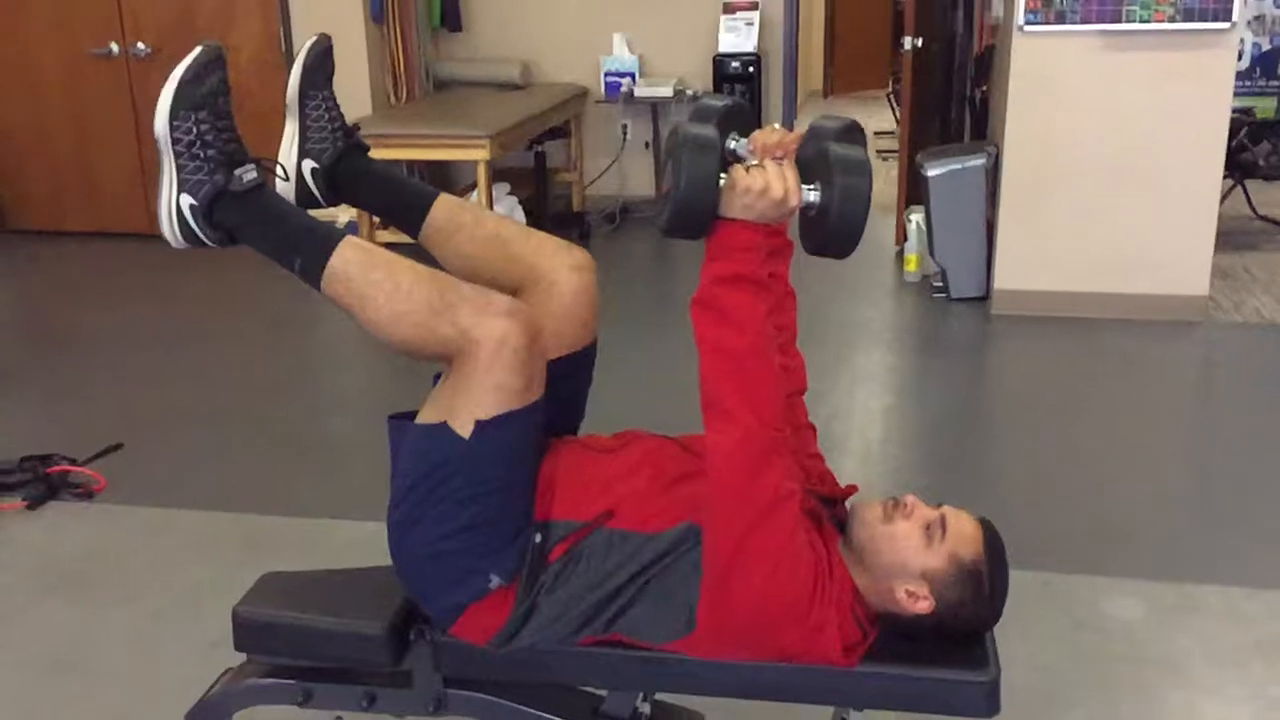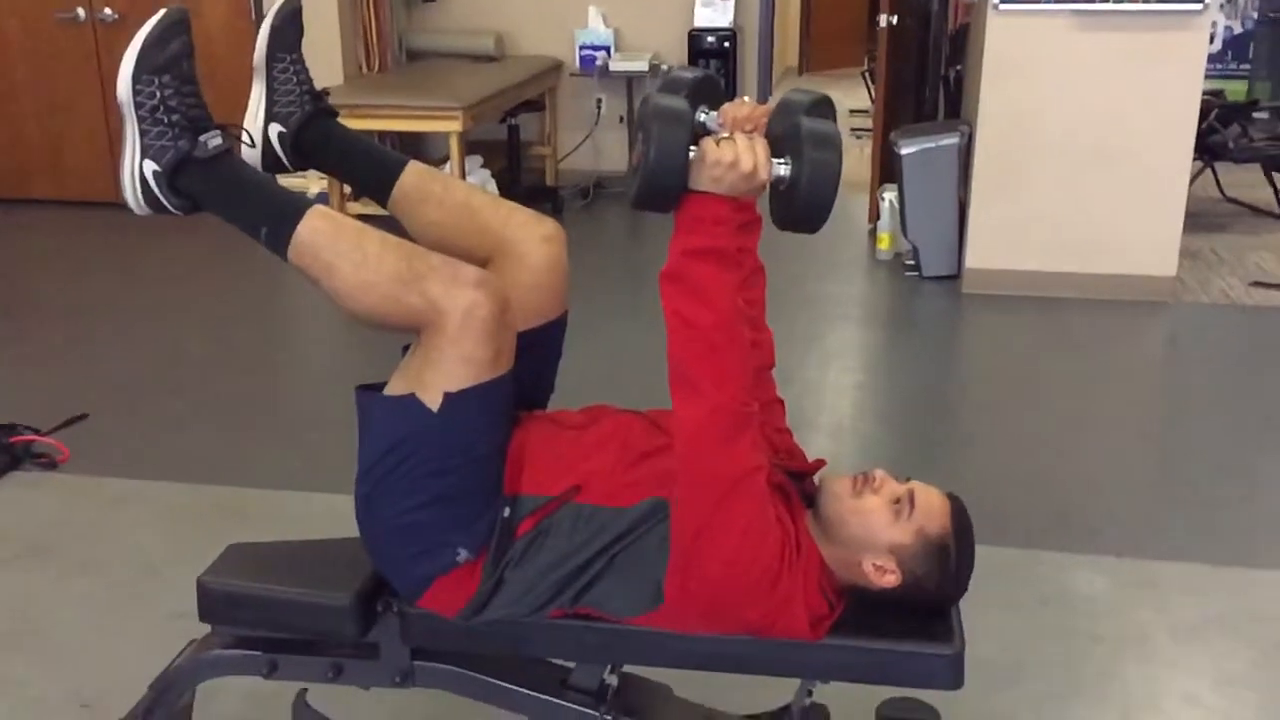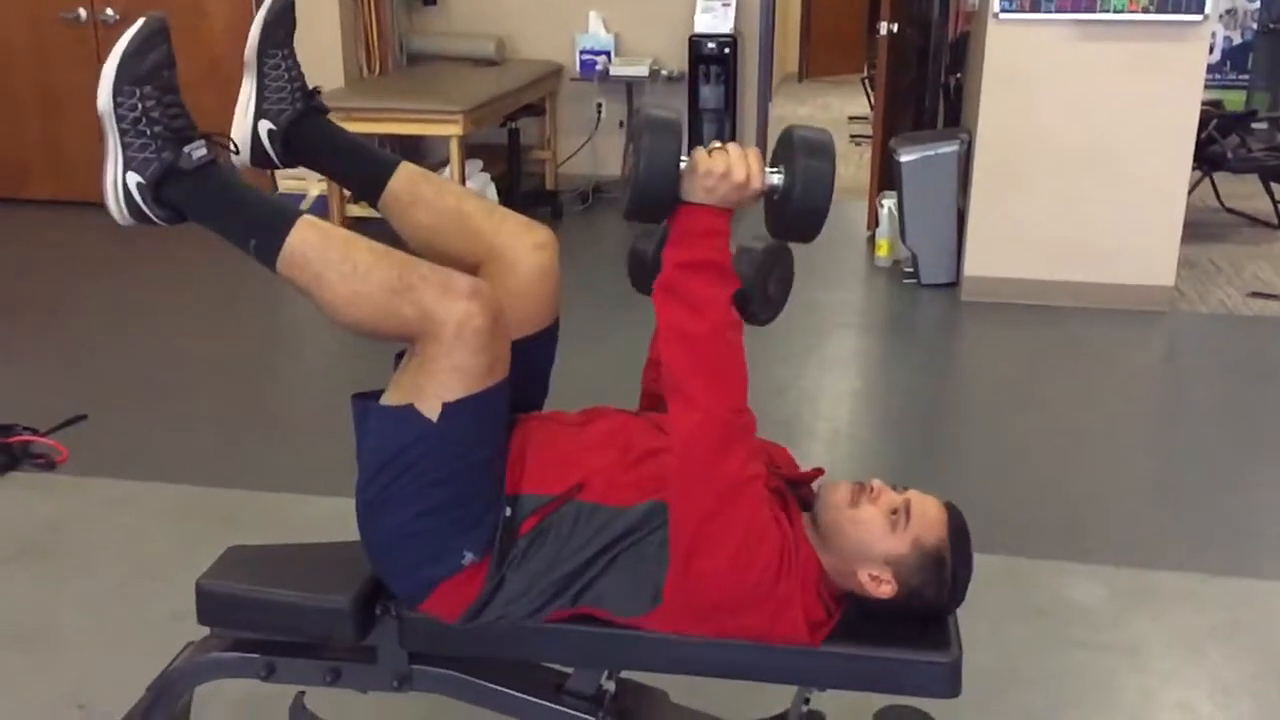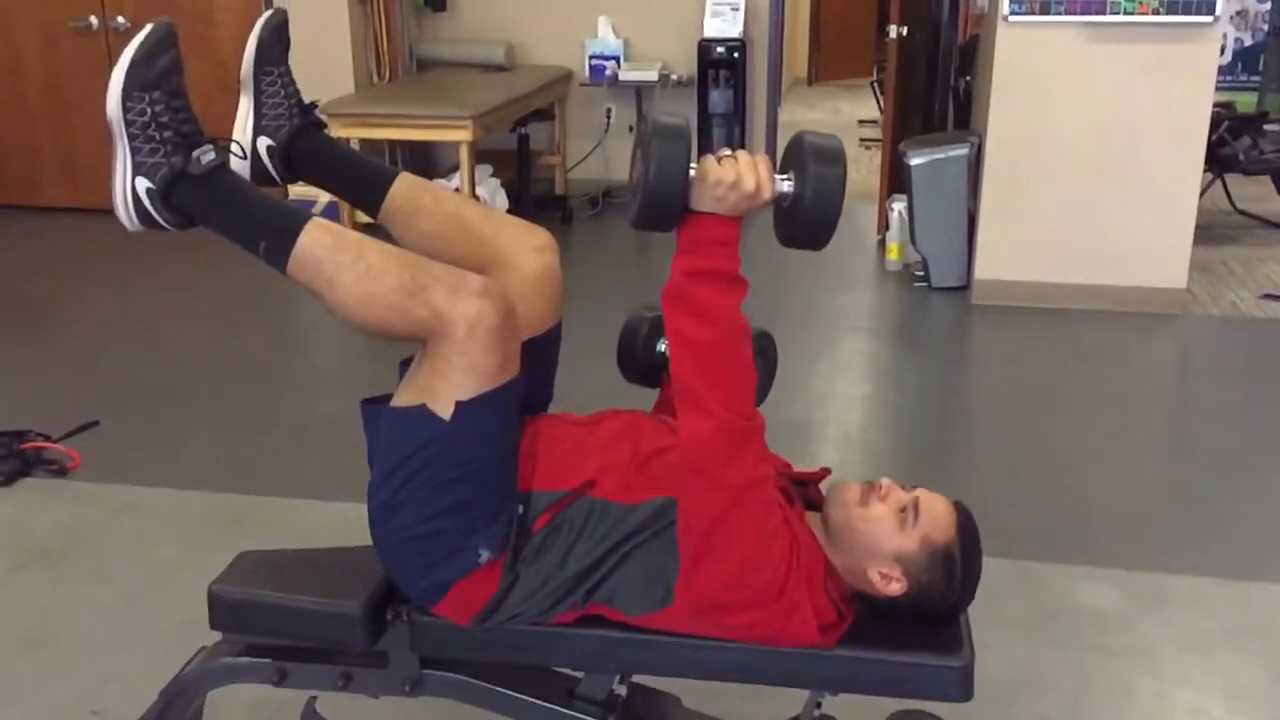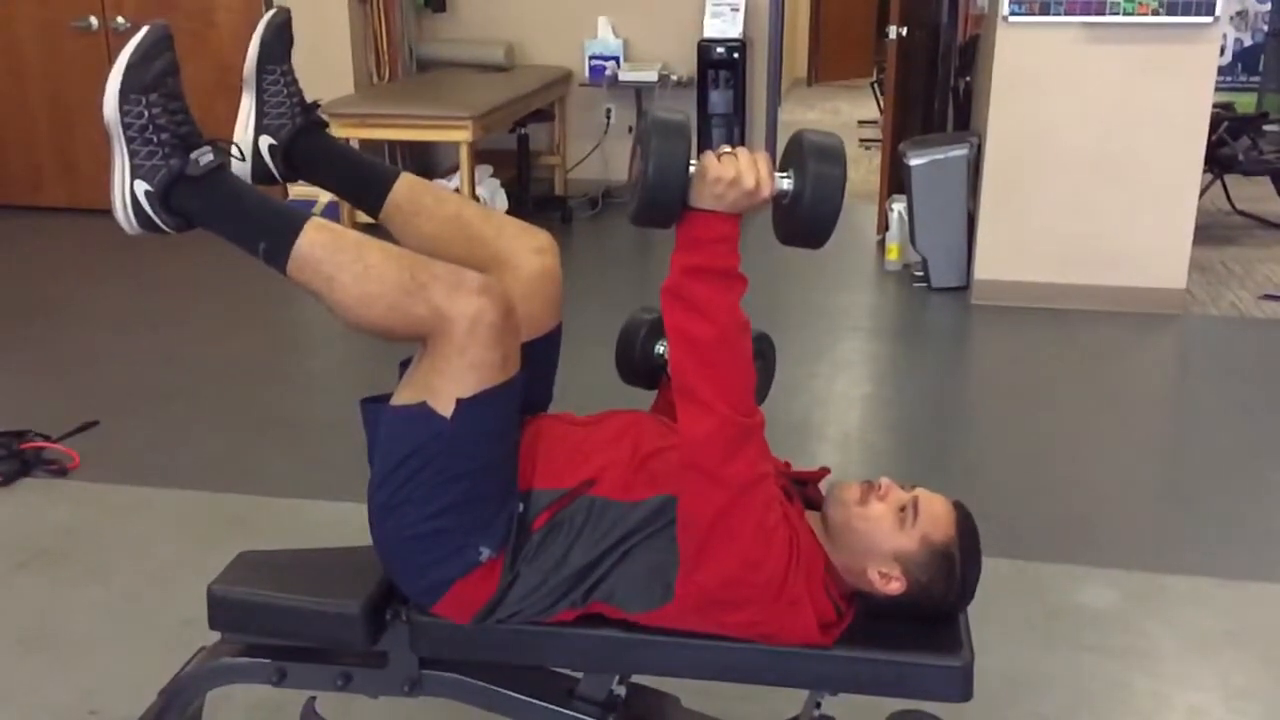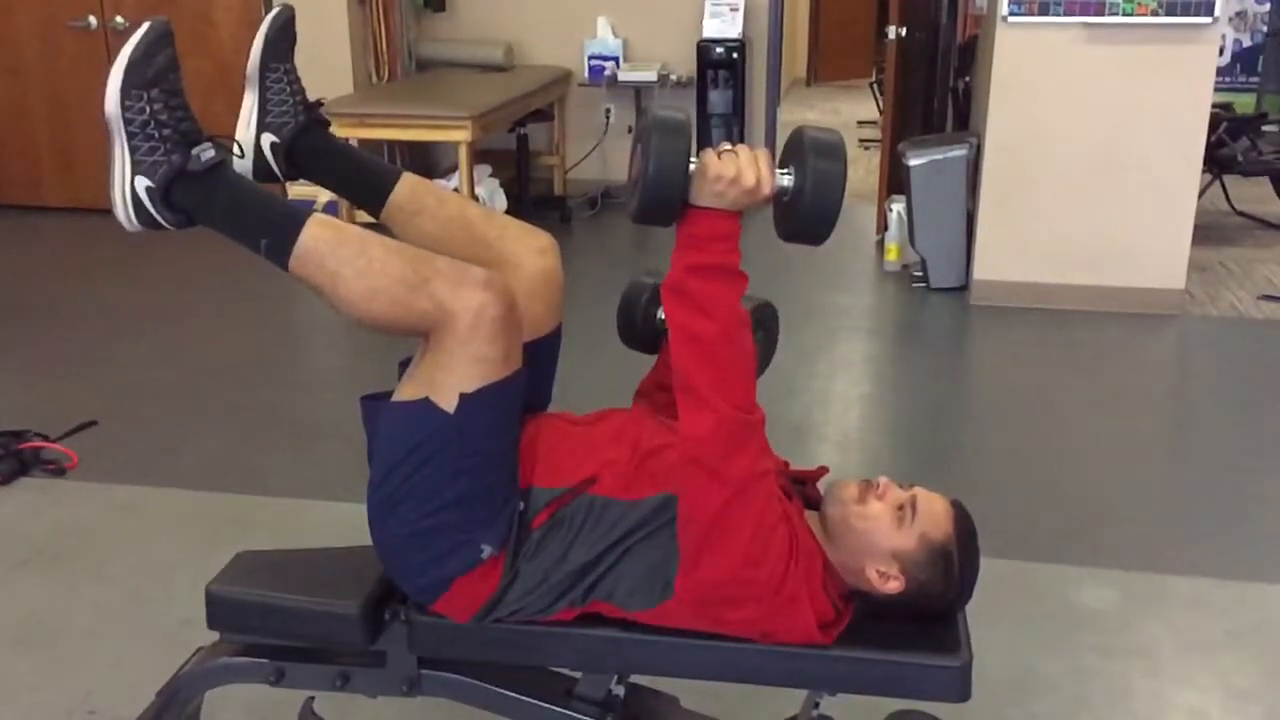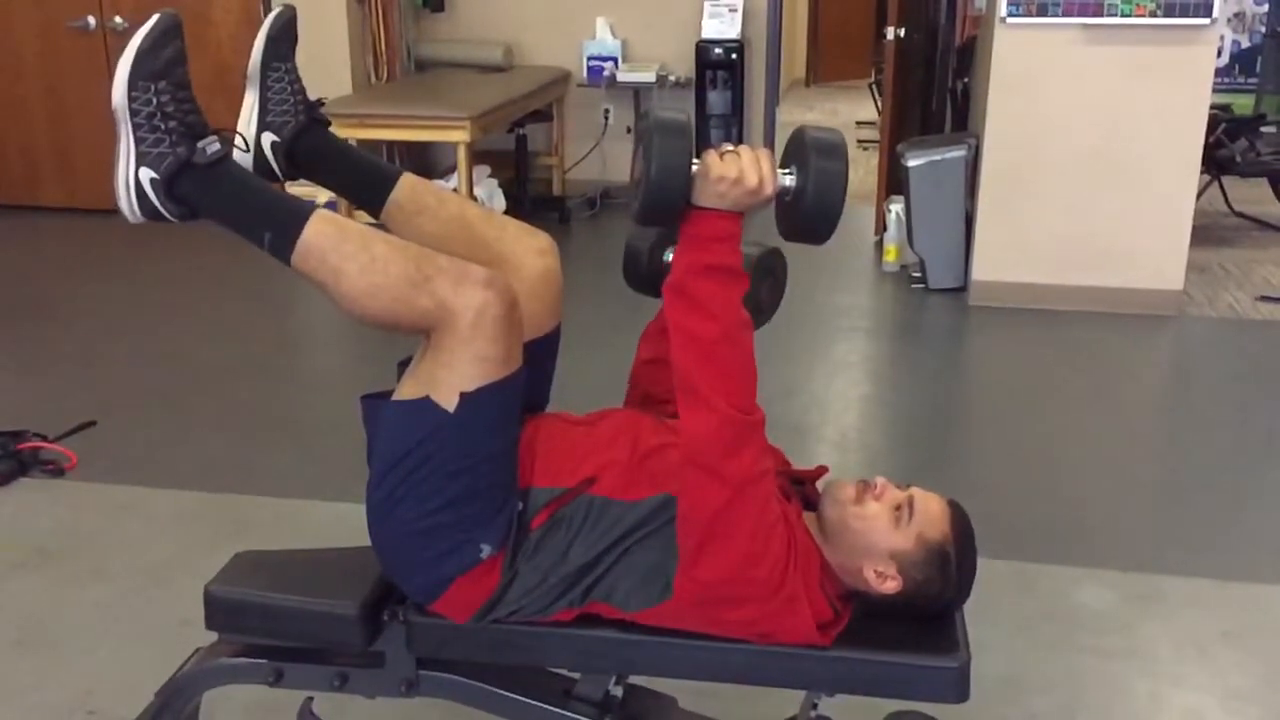
dt=0.7s
person 1, frame 1
left shoulder: (792, 605)
right shoulder: (816, 510)
left elbow: (747, 425)
right elbow: (774, 399)
left wrist: (744, 232)
right wrist: (766, 226)
left hip: (485, 577)
right hip: (531, 494)
left knee: (496, 326)
right knee: (563, 274)
left ankle: (227, 200)
right ankle: (331, 166)
person 1, frame 2
left shoulder: (761, 577)
right shoulder: (787, 487)
left elbow: (715, 403)
right elbow: (740, 369)
left wrist: (713, 206)
right wrist: (735, 203)
left hip: (454, 548)
right hip: (504, 467)
left knee: (468, 298)
right knee: (534, 246)
left ankle: (189, 168)
right ankle: (299, 132)
person 1, frame 3
left shoulder: (759, 582)
right shoulder: (776, 493)
left elbow: (709, 417)
right elbow: (679, 415)
left wrist: (704, 220)
right wrist: (701, 294)
left hip: (453, 553)
right hip: (493, 473)
left knee: (460, 308)
right knee: (527, 253)
left ankle: (176, 178)
right ankle: (291, 129)
person 1, frame 4
left shoulder: (771, 581)
right shoulder: (783, 506)
left elbow: (718, 426)
right elbow: (698, 434)
left wrist: (713, 227)
left hip: (463, 554)
right hip: (510, 476)
left knee: (472, 307)
right knee: (526, 257)
left ankle: (184, 182)
right ankle: (289, 144)
person 1, frame 5
left shoulder: (769, 579)
right shoulder: (781, 505)
left elbow: (719, 422)
right elbow: (691, 432)
left wrist: (711, 222)
right wrist: (691, 352)
left hip: (463, 554)
right hip: (508, 478)
left knee: (471, 304)
right knee: (527, 257)
left ankle: (182, 184)
right ankle: (286, 143)
person 1, frame 6
left shoulder: (770, 576)
right shoulder: (777, 507)
left elbow: (720, 419)
right elbow: (670, 424)
left wrist: (712, 221)
right wrist: (688, 334)
left hip: (463, 549)
right hip: (507, 478)
left knee: (475, 301)
right knee: (529, 259)
left ankle: (183, 181)
right ankle: (291, 142)
person 1, frame 7
left shoulder: (768, 579)
right shoulder: (775, 499)
left elbow: (721, 418)
right elbow: (663, 411)
left wrist: (713, 221)
right wrist: (694, 269)
left hip: (460, 549)
right hip: (506, 477)
left knee: (475, 297)
right knee: (527, 260)
left ankle: (186, 175)
right ankle: (287, 142)
